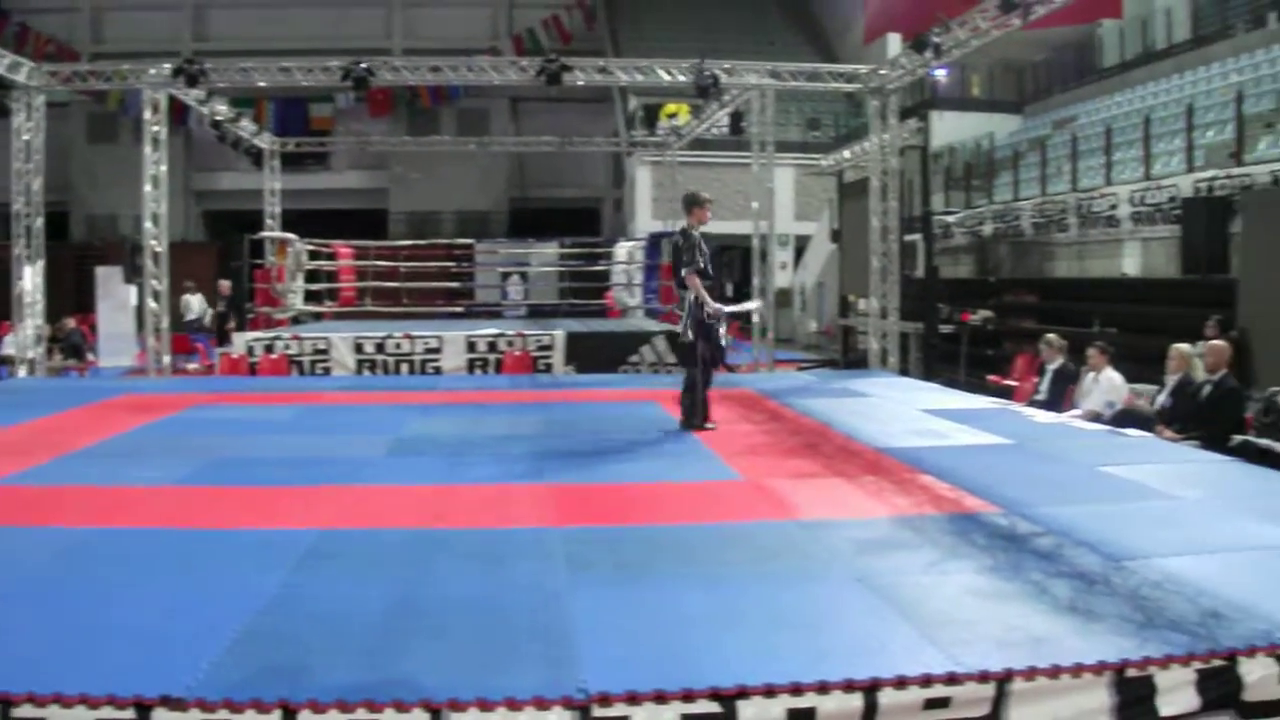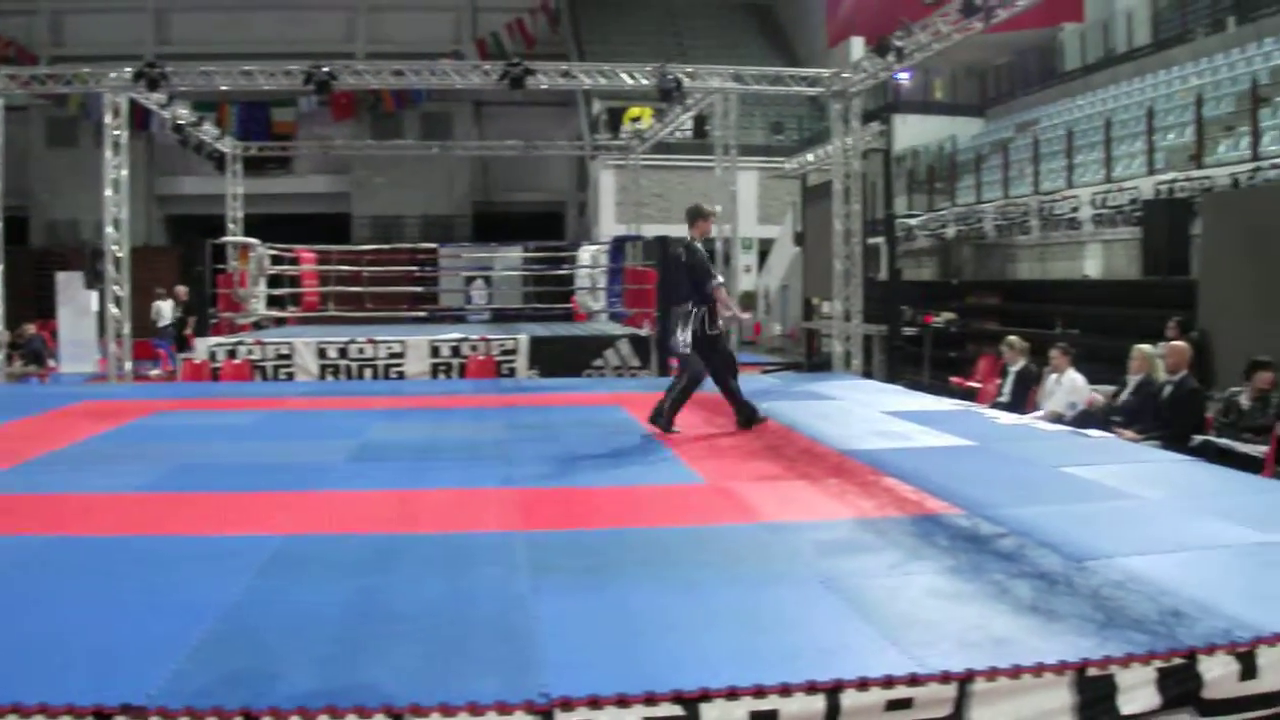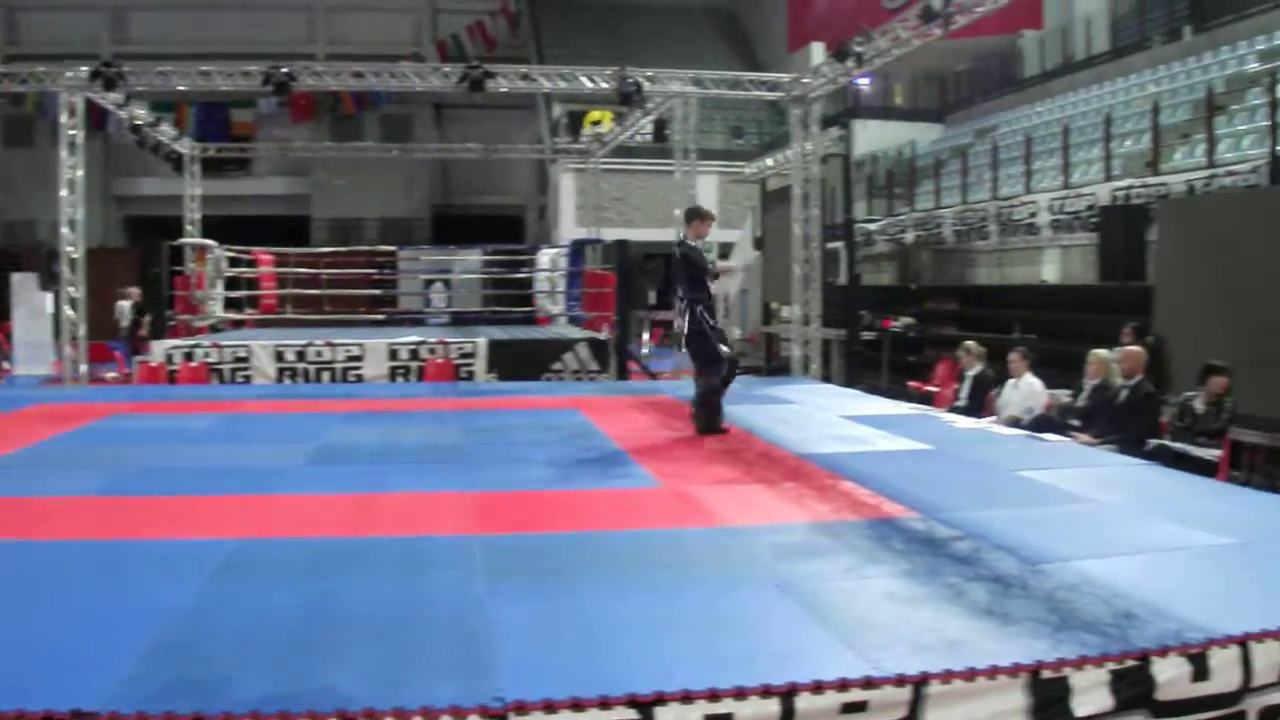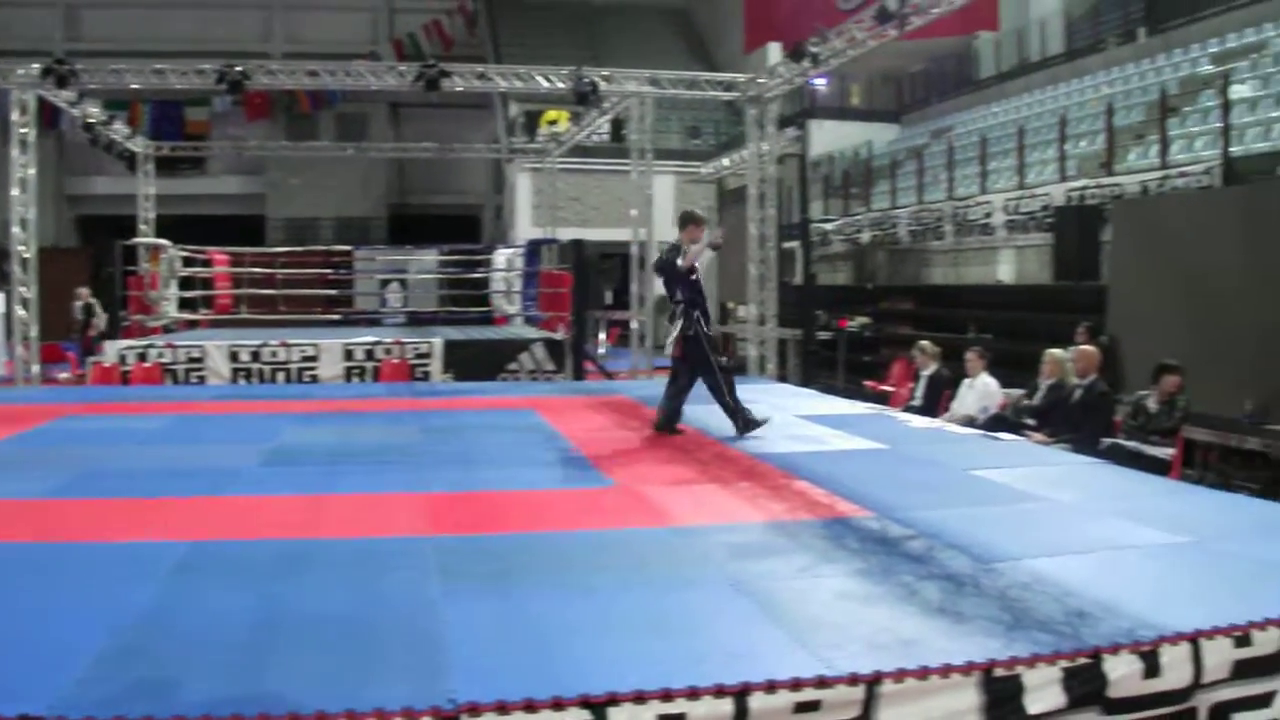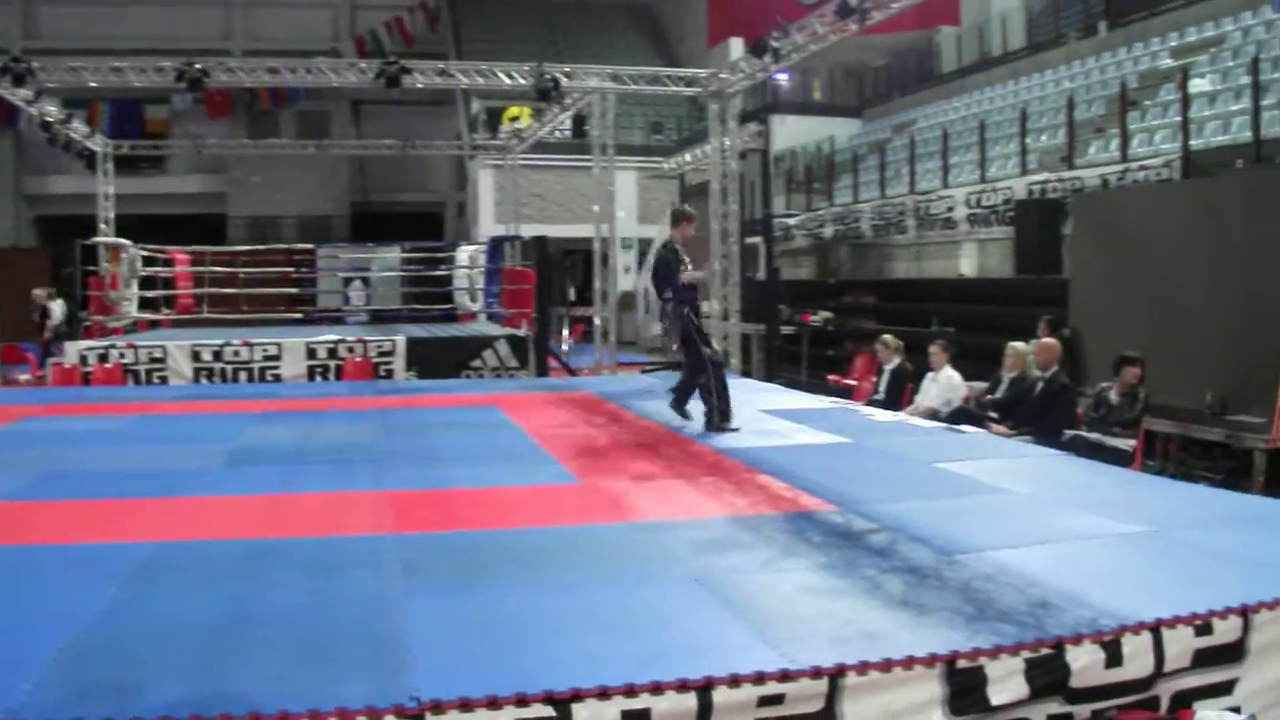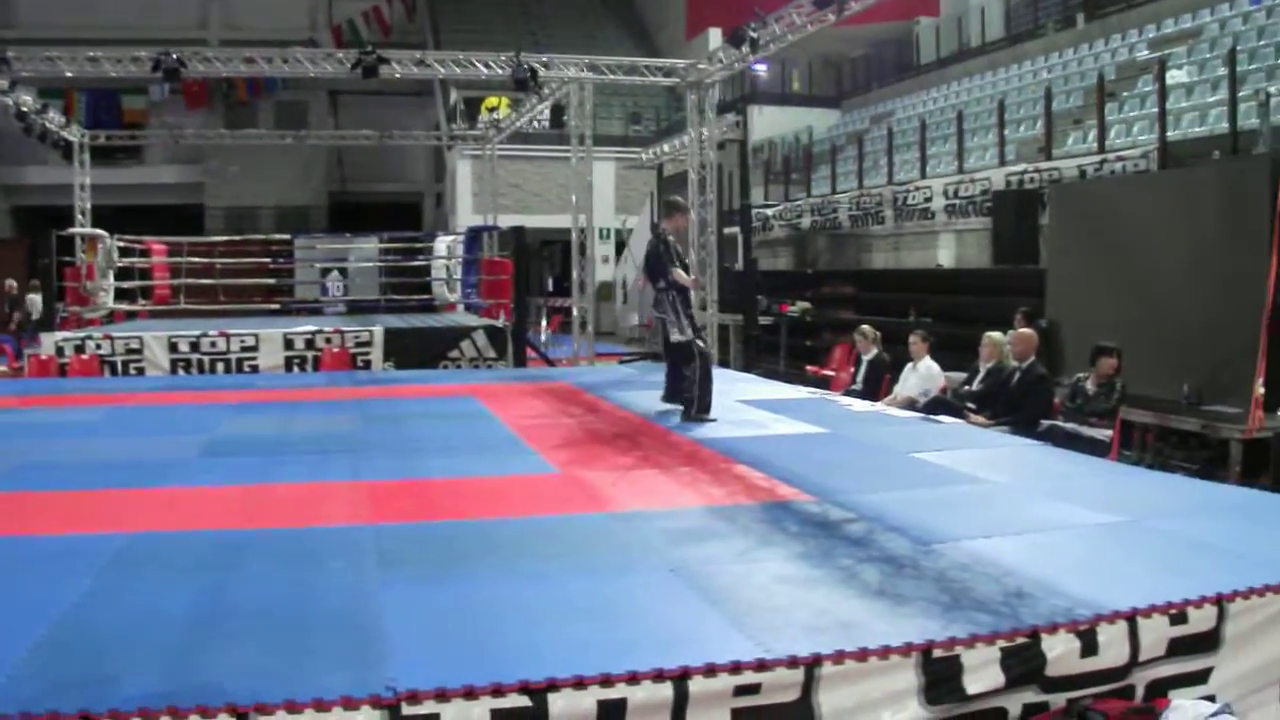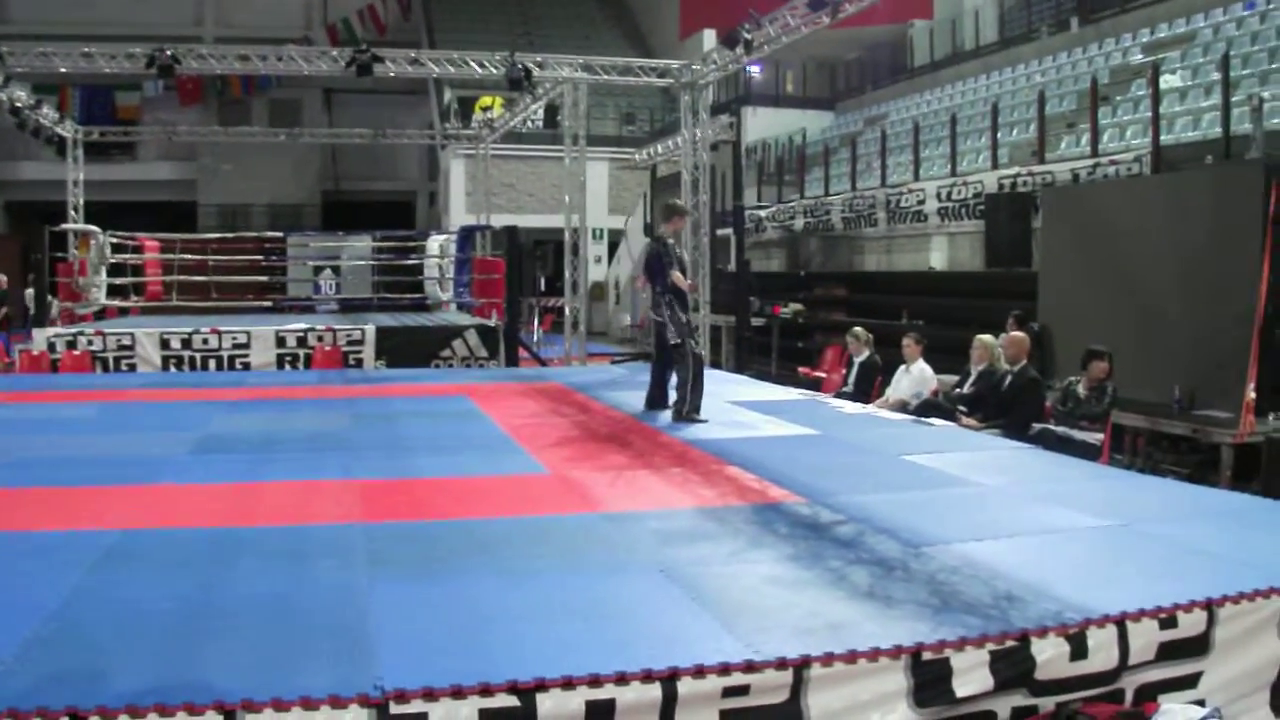
dt=0.2s
person 1, frame 1
left shoulder: (689, 237)
right shoulder: (691, 238)
right elbow: (690, 275)
right wrist: (709, 302)
left hip: (697, 308)
right hip: (696, 307)
left knee: (710, 356)
right knee: (700, 362)
left ankle: (694, 412)
right ankle: (694, 418)
person 1, frame 2
left shoulder: (682, 249)
right shoulder: (695, 252)
right elbow: (713, 286)
left wrist: (719, 307)
right wrist: (735, 310)
left hip: (697, 316)
right hip: (700, 319)
left knee: (726, 366)
right knee: (692, 371)
left ankle: (746, 415)
right ankle: (663, 415)
person 1, frame 3
left shoulder: (684, 248)
right shoulder: (690, 249)
right elbow: (710, 269)
left hip: (692, 314)
right hip: (697, 315)
left knee: (707, 366)
right knee: (726, 361)
left ankle: (710, 422)
right ankle: (703, 412)
person 1, frame 4
left shoulder: (671, 252)
right shoulder: (679, 251)
right elbow: (683, 266)
right wrist: (704, 245)
left hip: (683, 319)
right hip: (692, 319)
left knee: (683, 373)
right knee: (716, 369)
left ankle: (666, 420)
right ankle: (742, 420)
person 1, frame 5
left shoulder: (665, 249)
right shoulder: (672, 251)
left elbow: (659, 281)
right elbow: (681, 278)
right wrist: (696, 275)
left hip: (677, 313)
right hip: (683, 313)
left knee: (695, 361)
right knee: (710, 363)
left ankle: (680, 399)
right ankle: (716, 419)
person 1, frame 6
left shoulder: (657, 240)
right shoulder: (665, 242)
left elbow: (650, 273)
right elbow: (674, 271)
right wrist: (690, 283)
left hip: (665, 303)
right hip: (674, 304)
left knee: (677, 352)
right knee: (697, 355)
left ankle: (673, 393)
right ankle: (694, 409)
person 1, frame 7
left shoulder: (654, 244)
right shoulder: (665, 245)
left elbow: (648, 274)
right elbow: (673, 273)
left wrist: (646, 282)
right wrist: (687, 287)
left hip: (661, 307)
right hip: (672, 307)
left knee: (663, 355)
right knee: (690, 356)
left ankle: (656, 398)
right ankle: (685, 409)
